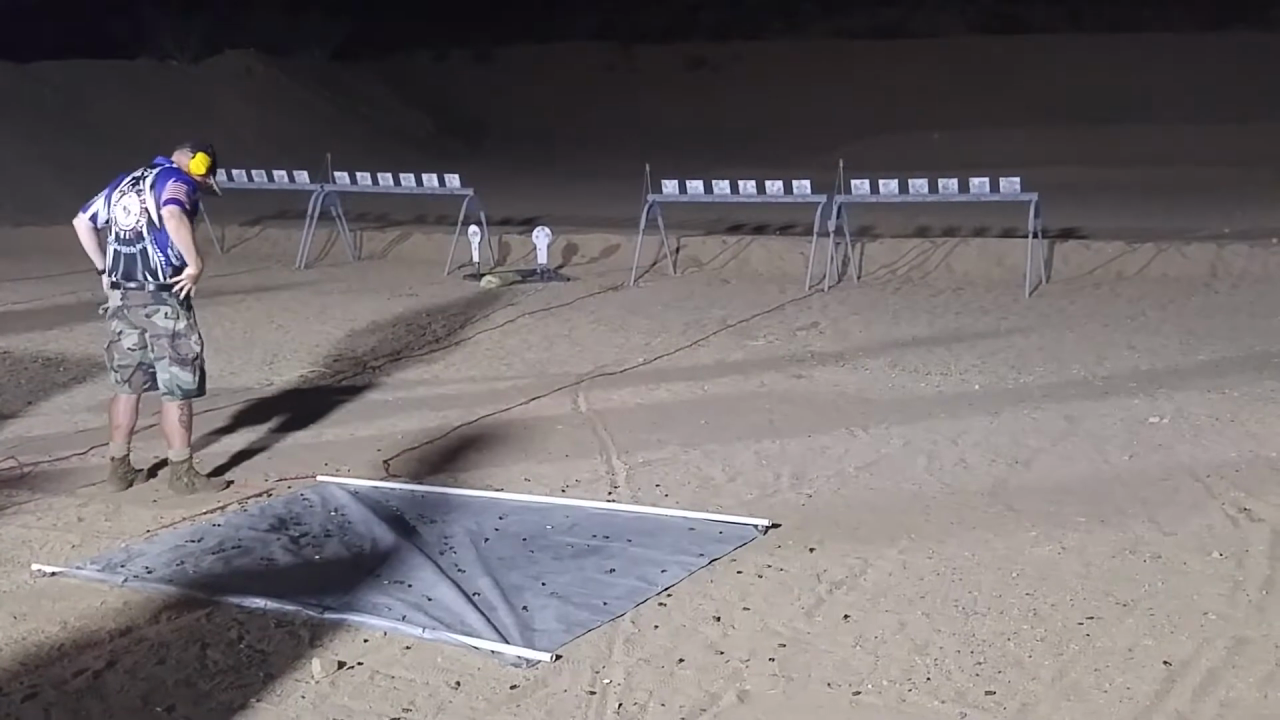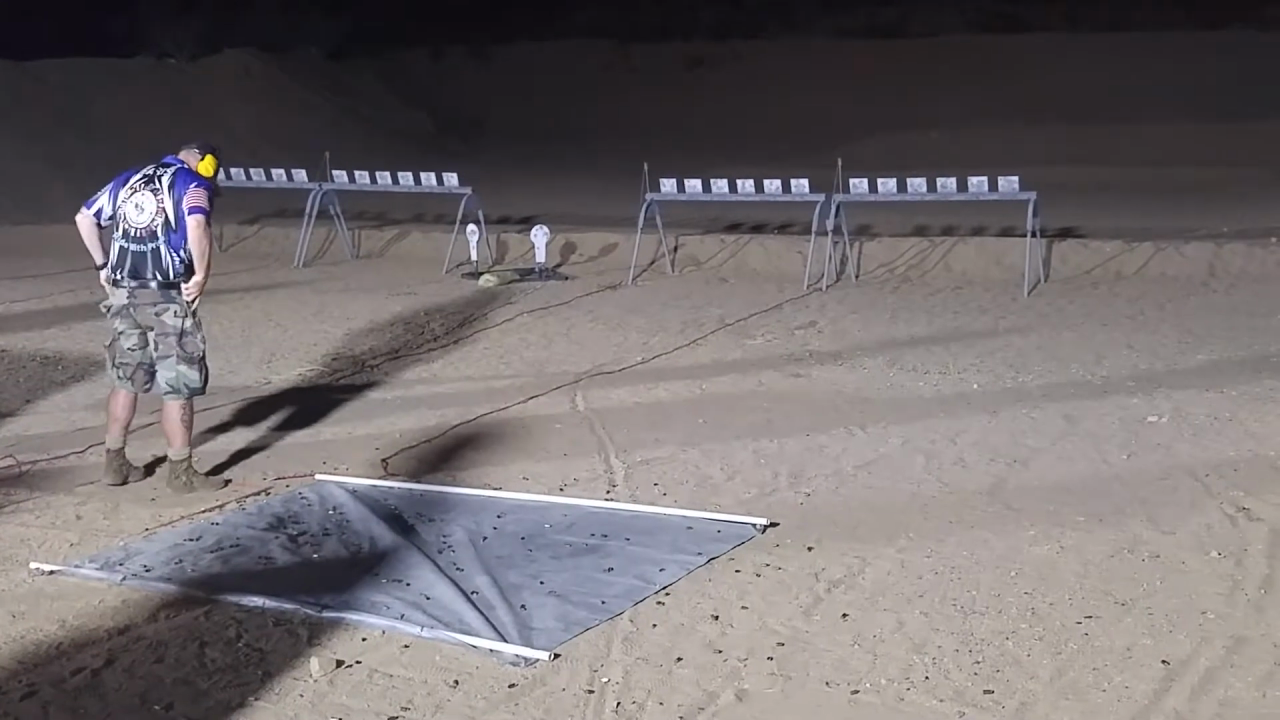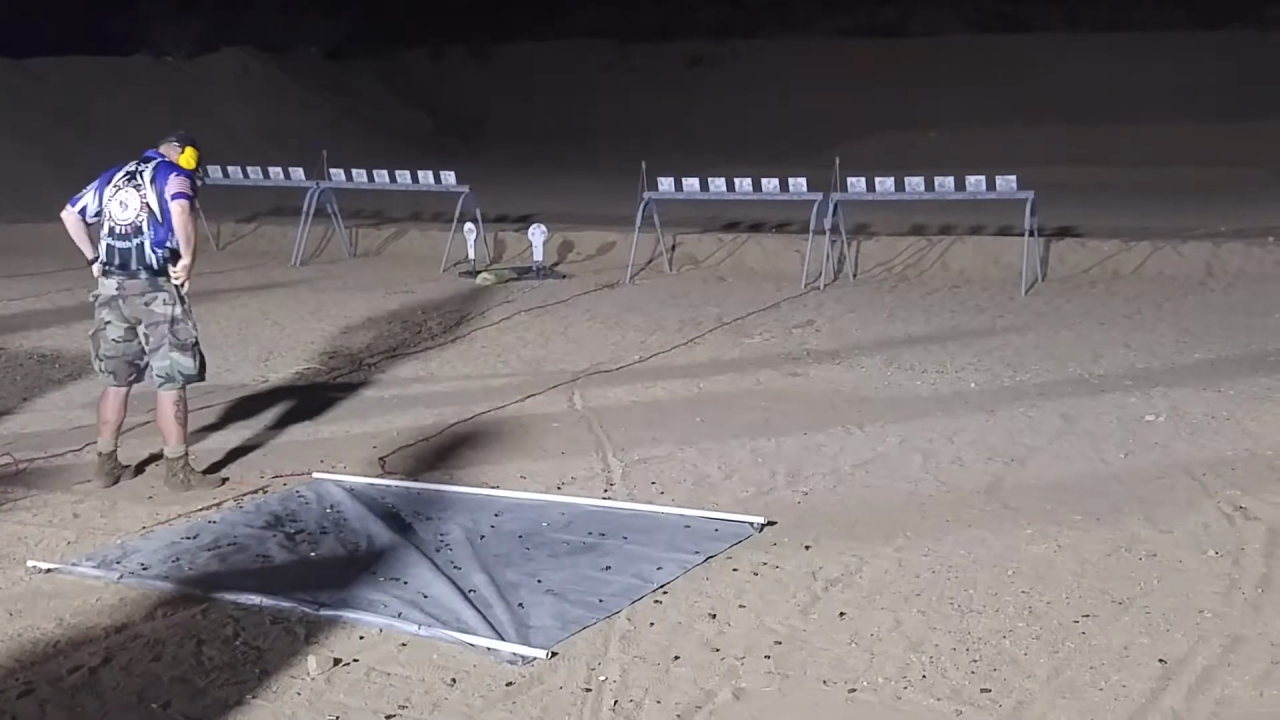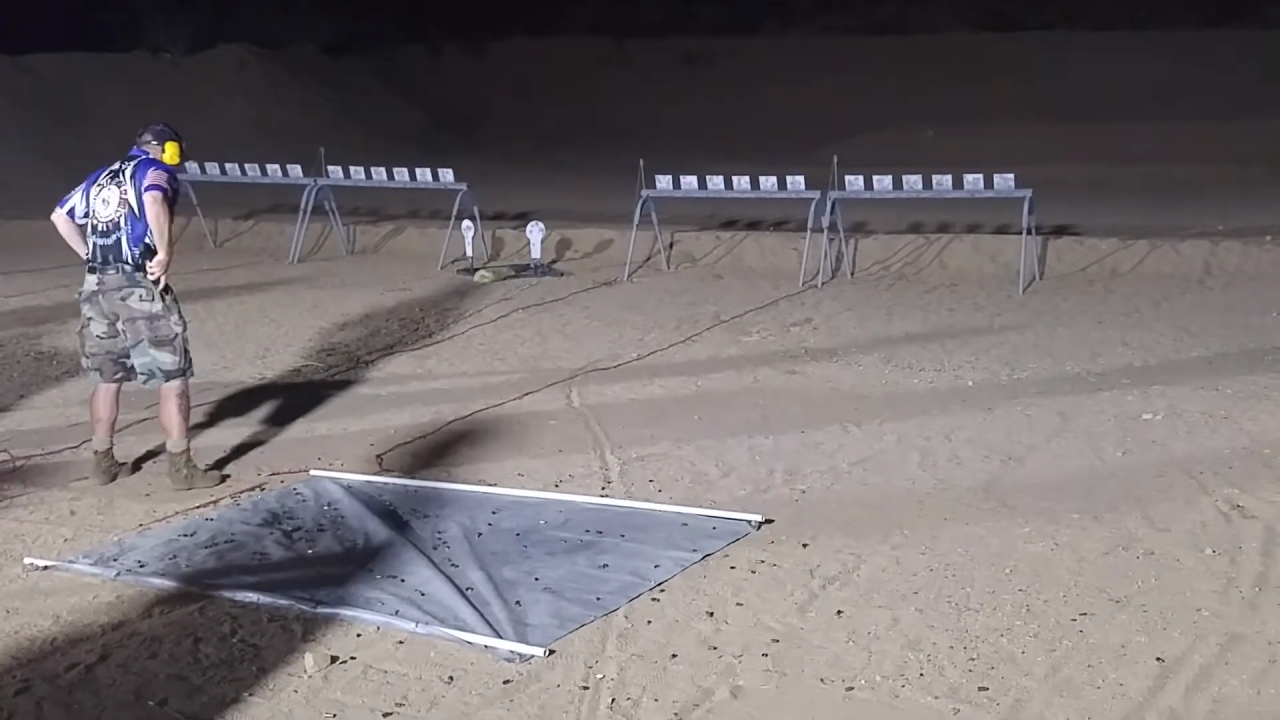
dt=0.3s
person 1, frame 1
left shoulder: (124, 183)
right shoulder: (178, 181)
left elbow: (82, 222)
right elbow: (174, 216)
left wrist: (104, 269)
right wrist: (195, 265)
left hip: (121, 295)
right hip: (162, 296)
left knee: (127, 385)
right knee: (177, 388)
left ankle: (119, 468)
right ankle: (182, 474)
person 1, frame 2
left shoulder: (129, 179)
right shoulder: (193, 183)
left elbow: (85, 217)
right elbow: (196, 225)
left wrist: (103, 265)
right wrist: (201, 275)
left hip: (122, 293)
right hip: (166, 295)
left knee: (126, 380)
right knee: (179, 387)
left ankle: (115, 462)
right ankle: (181, 472)
person 1, frame 3
left shoulder: (114, 176)
right shoulder: (174, 174)
left elbow: (70, 214)
right elbow: (181, 210)
left wrist: (94, 259)
right wrist: (187, 259)
left hip: (112, 288)
right hip: (156, 288)
left knee: (116, 381)
right knee: (175, 381)
left ankle: (107, 464)
right ankle: (178, 470)
person 1, frame 4
left shoulder: (102, 176)
right shoulder: (156, 170)
left elbow: (60, 216)
right elbow: (154, 202)
right wrist: (164, 255)
left hip: (97, 284)
right hip: (139, 284)
left knee: (107, 378)
right knee: (172, 375)
left ankle: (103, 462)
right ankle: (181, 466)
